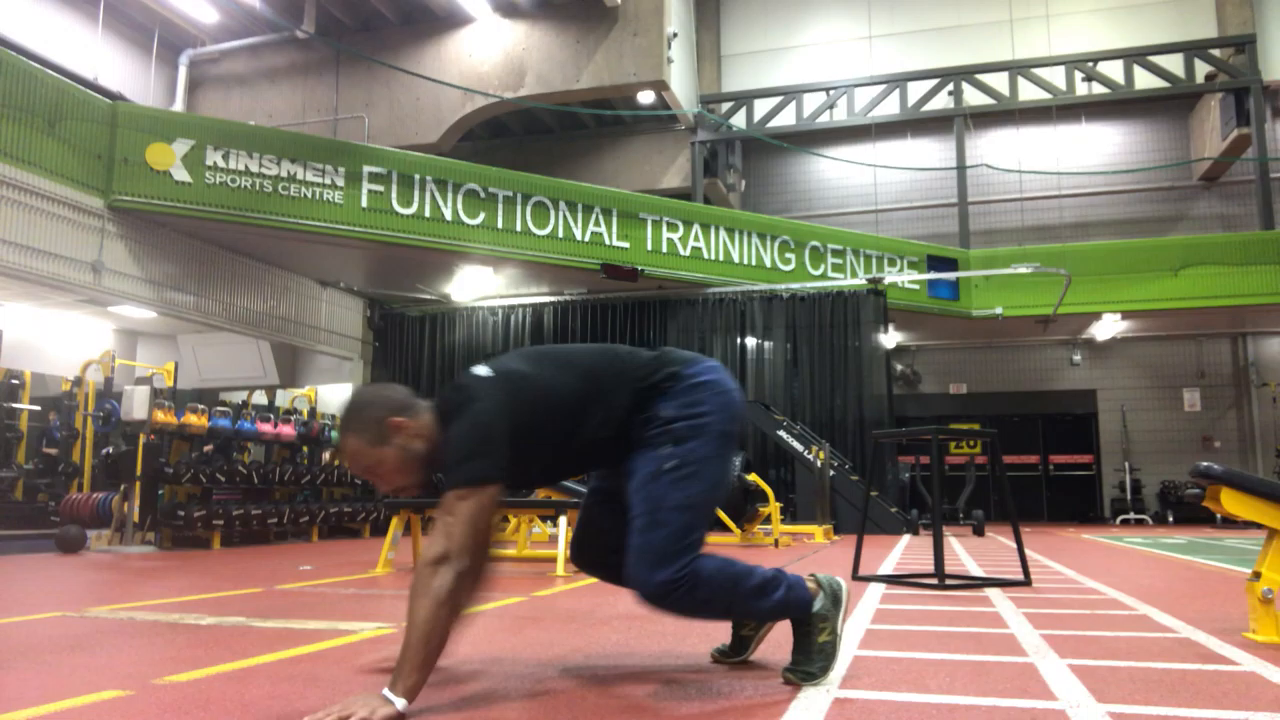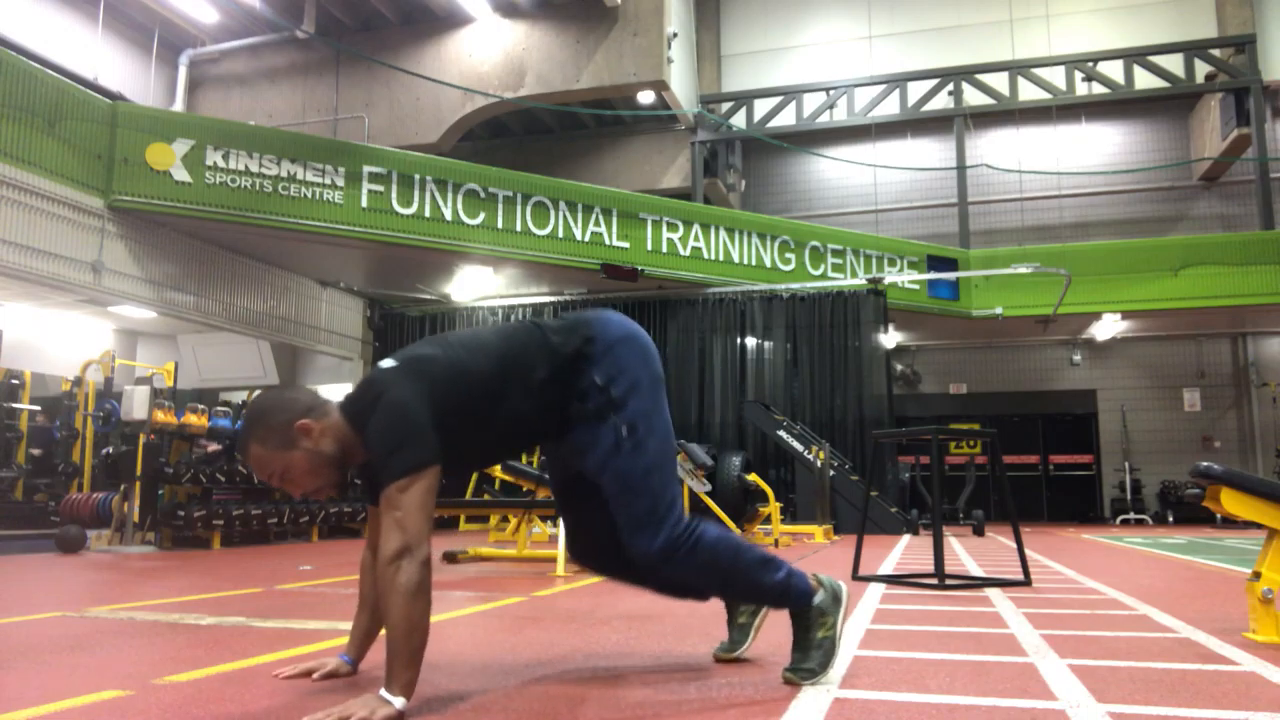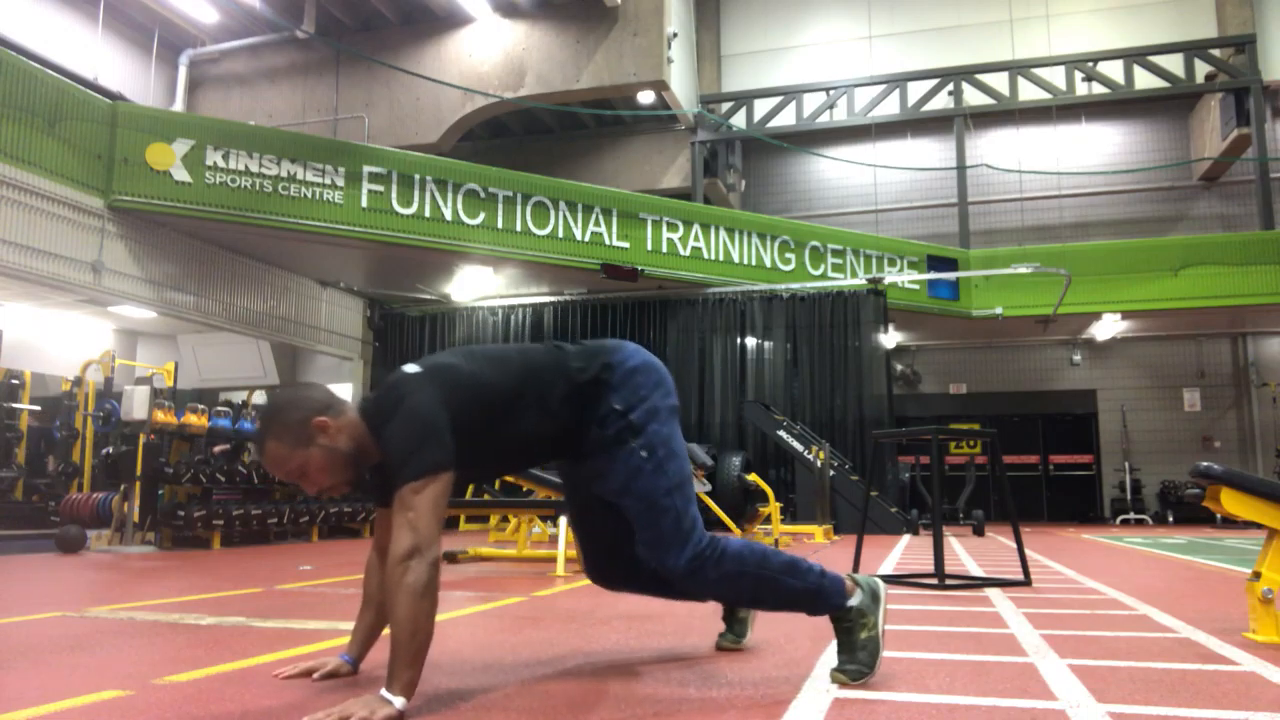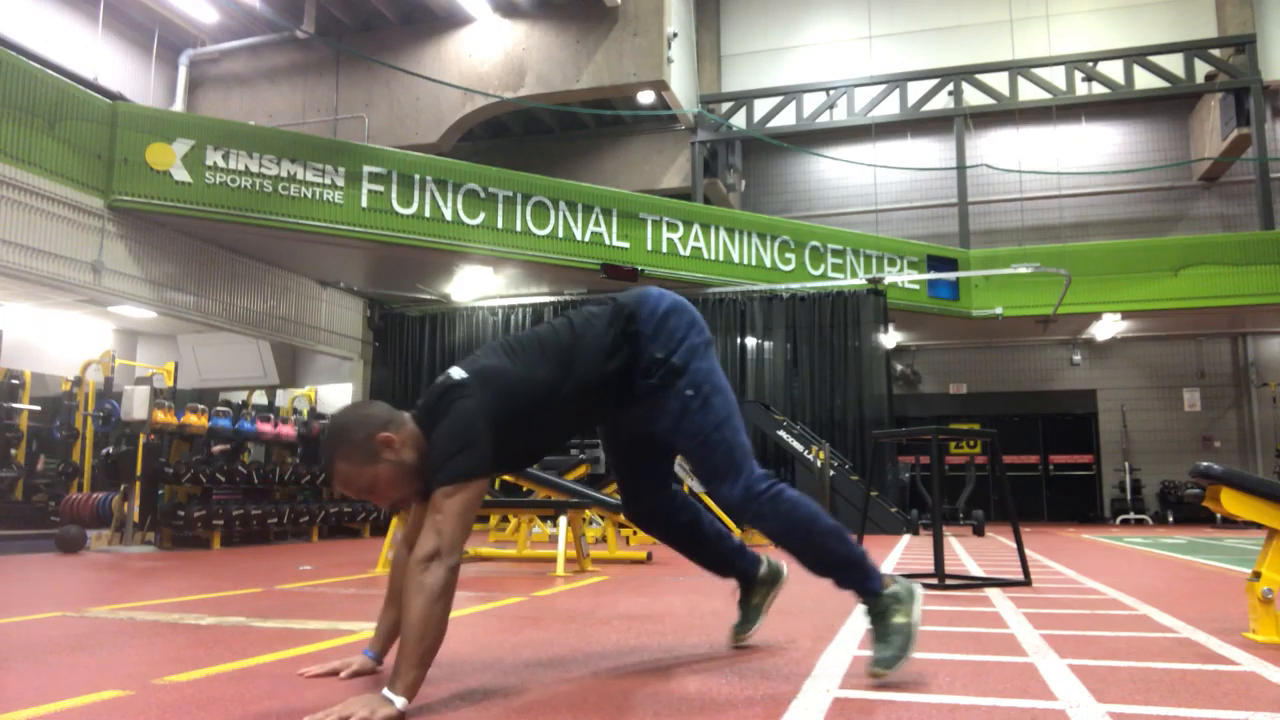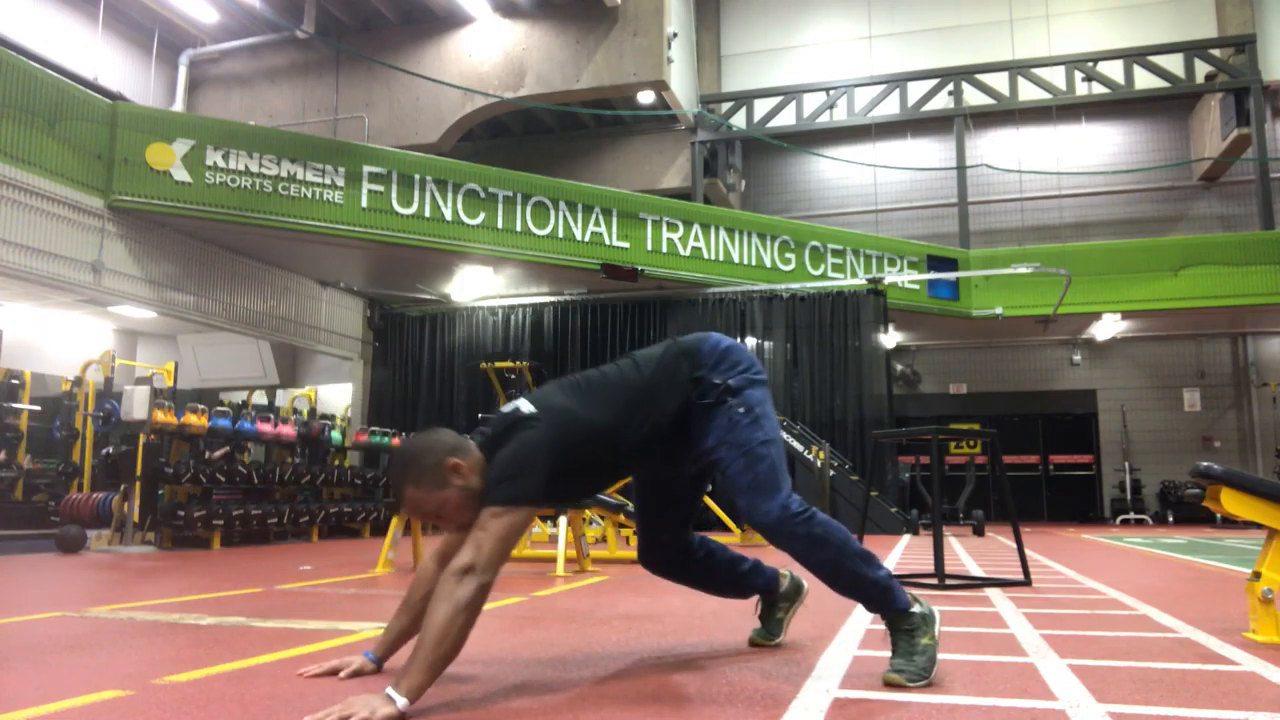
dt=0.3s
person 1, frame 1
left shoulder: (477, 417)
right shoulder: (457, 433)
left elbow: (446, 564)
right elbow: (459, 556)
right wrist: (412, 656)
left hip: (691, 402)
right hip: (646, 423)
left knee: (659, 576)
right knee: (597, 554)
left ankle: (808, 599)
right ankle: (754, 608)
person 1, frame 2
left shoulder: (391, 412)
right shoulder: (372, 434)
left elbow: (407, 557)
right elbow: (380, 551)
right wrist: (352, 656)
left hip: (603, 362)
right hip: (576, 393)
left knee: (656, 541)
right knee: (596, 550)
left ankle: (808, 596)
right ankle: (740, 591)
person 1, frame 3
left shoulder: (409, 418)
right shoulder: (380, 444)
left elbow: (415, 559)
right elbow: (386, 556)
right wrist: (351, 655)
left hip: (620, 394)
right hip: (587, 430)
left knee: (681, 554)
right knee: (611, 565)
left ankle: (849, 598)
right ankle: (734, 596)
person 1, frame 4
left shoulder: (460, 423)
right shoulder: (432, 435)
left elbow: (437, 560)
right elbow: (413, 549)
right wrist: (374, 653)
left hip: (655, 339)
right hip: (628, 373)
left knee: (740, 488)
right knee: (648, 503)
left ankle: (883, 594)
right ankle: (754, 576)
person 1, frame 5
left shoulder: (522, 454)
right shoulder: (493, 455)
left elbow: (469, 578)
right elbow: (441, 564)
right wrist: (375, 654)
left hip: (715, 382)
right hip: (675, 423)
left knee: (772, 512)
right knee: (661, 549)
left ankle: (907, 616)
right ankle: (775, 589)
